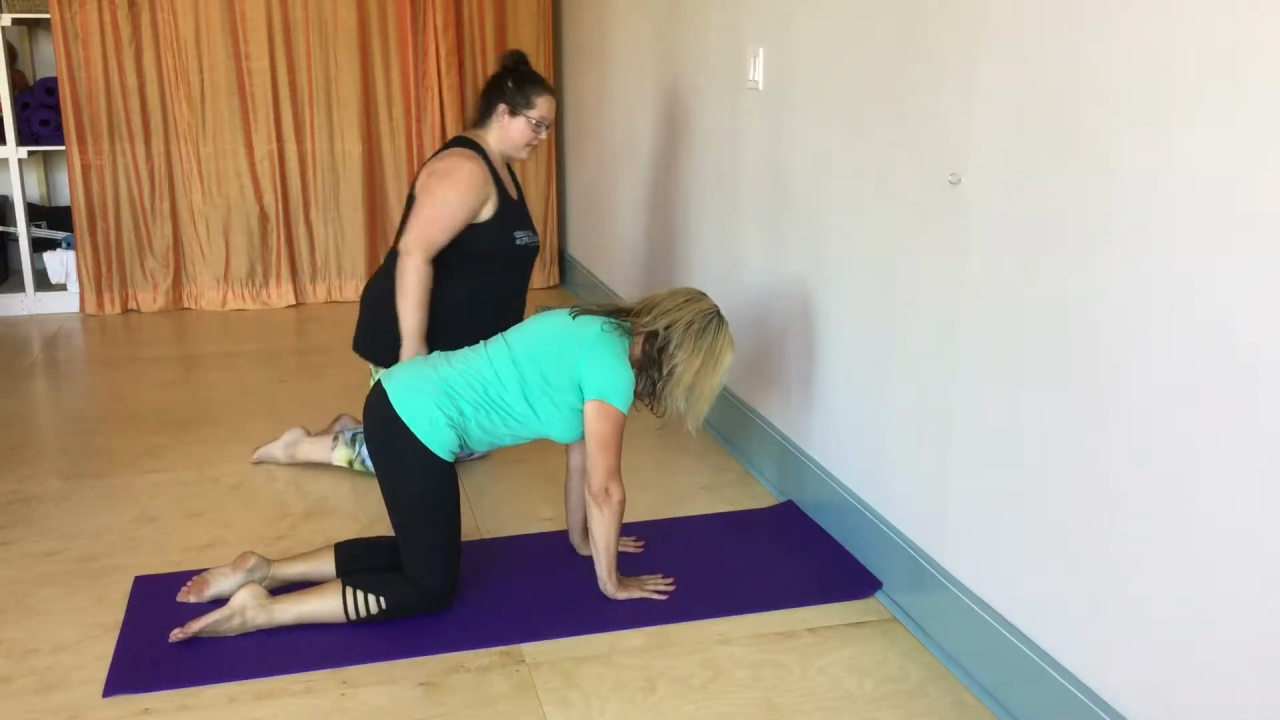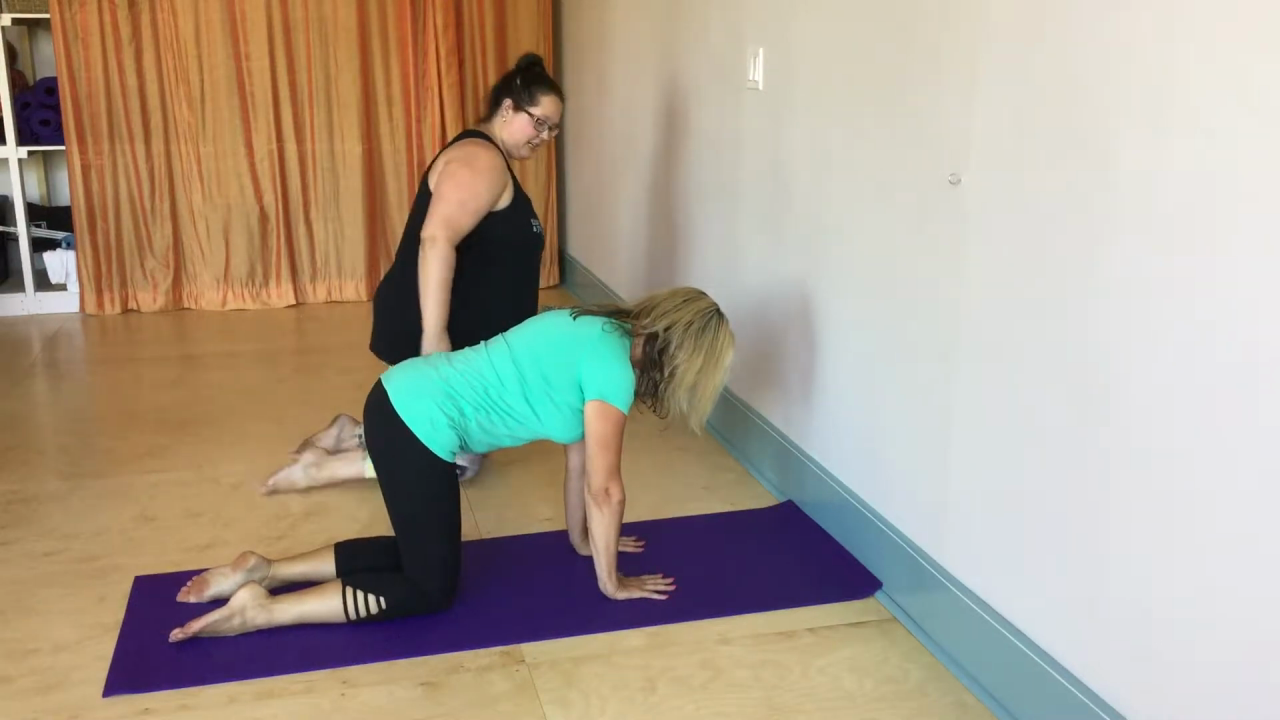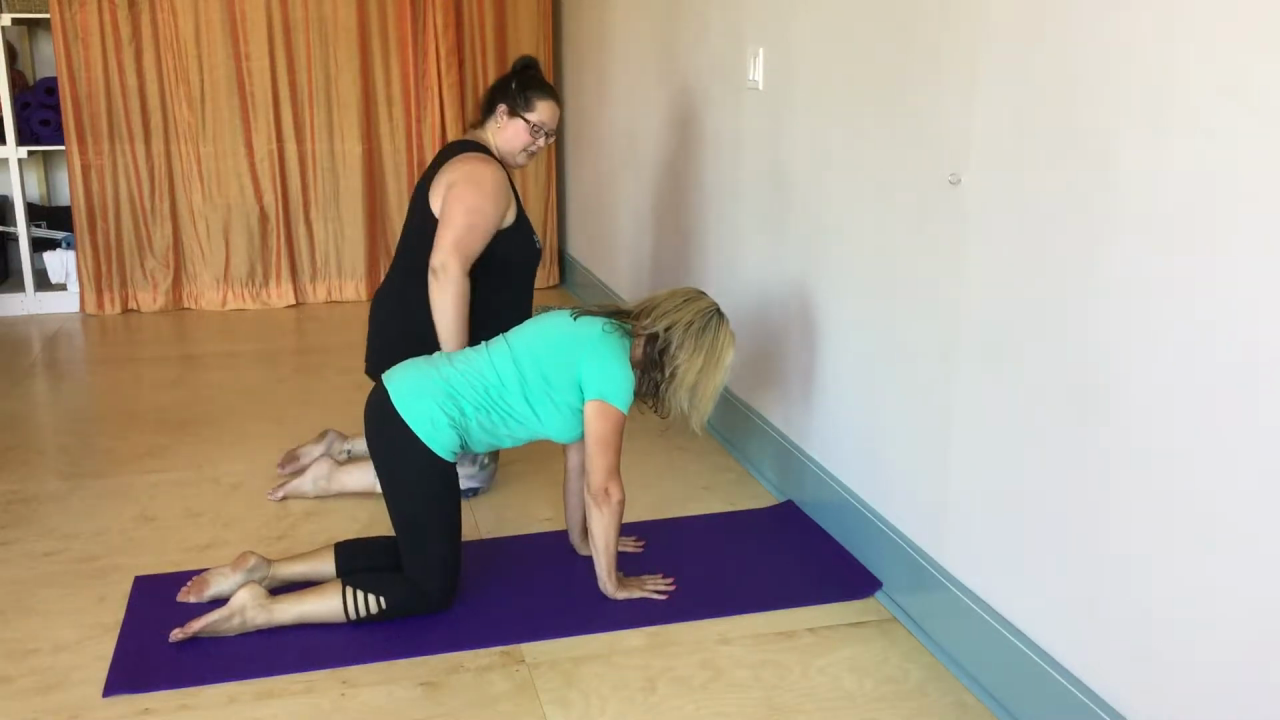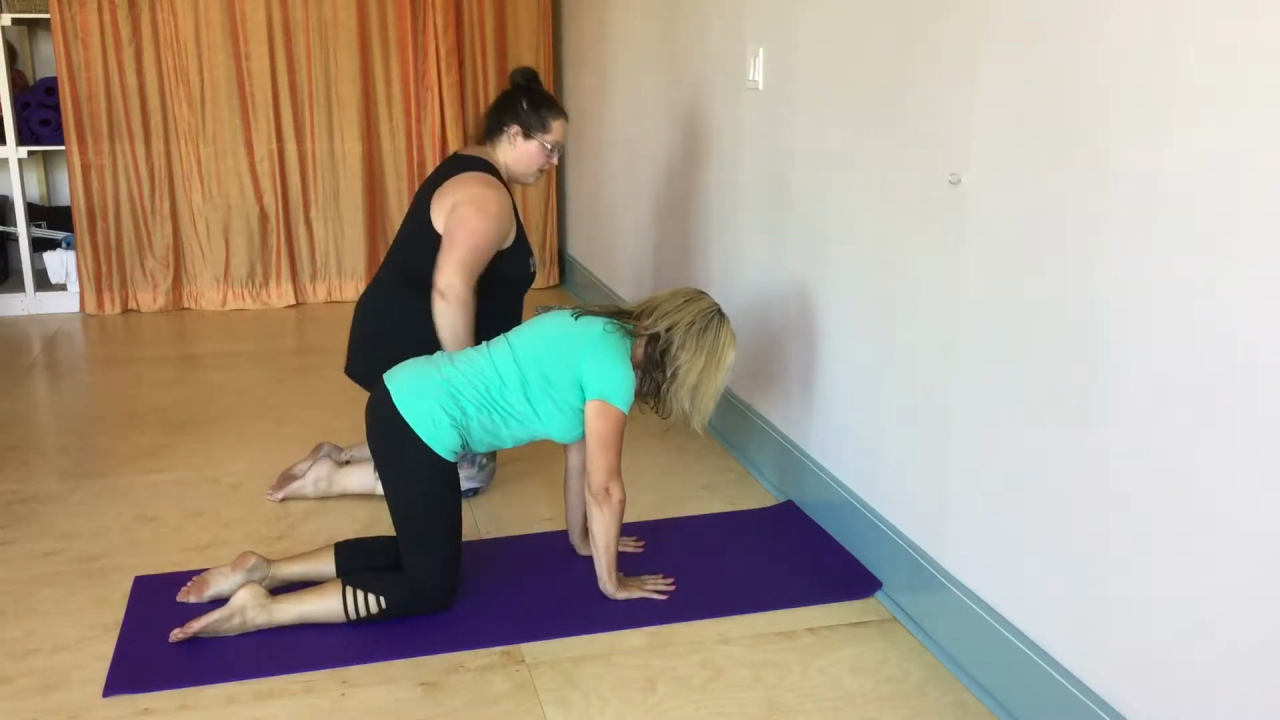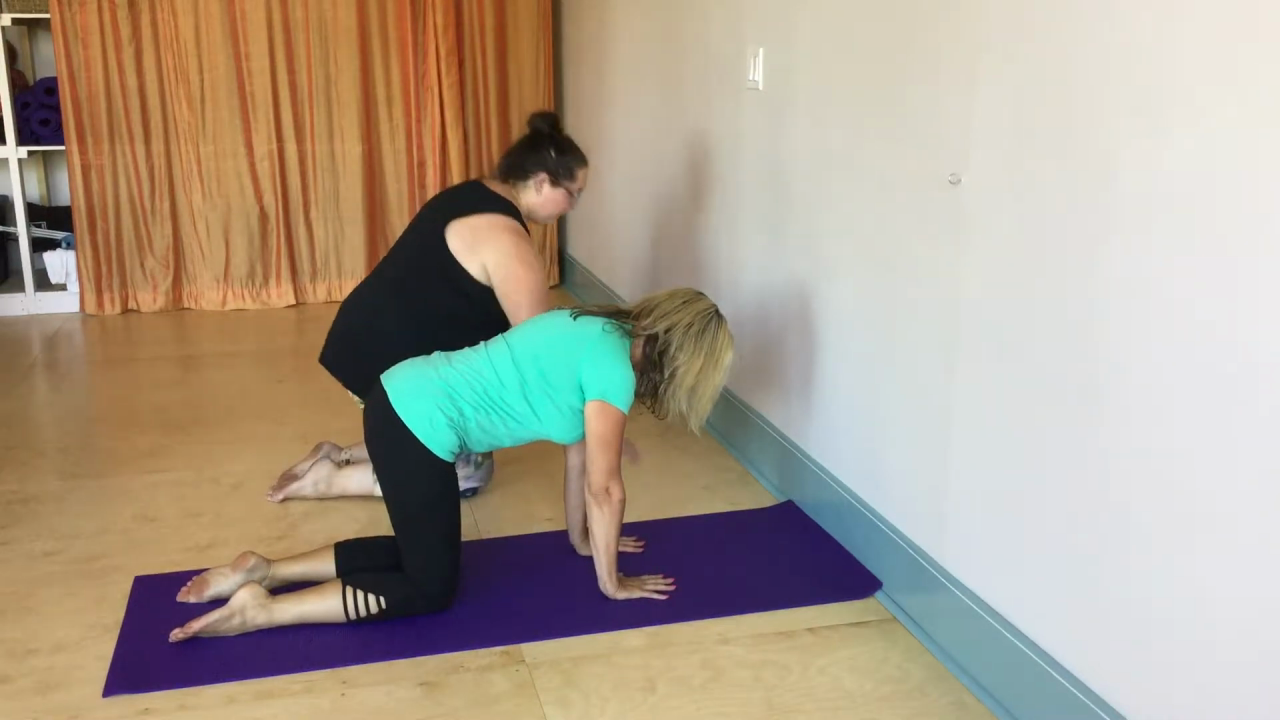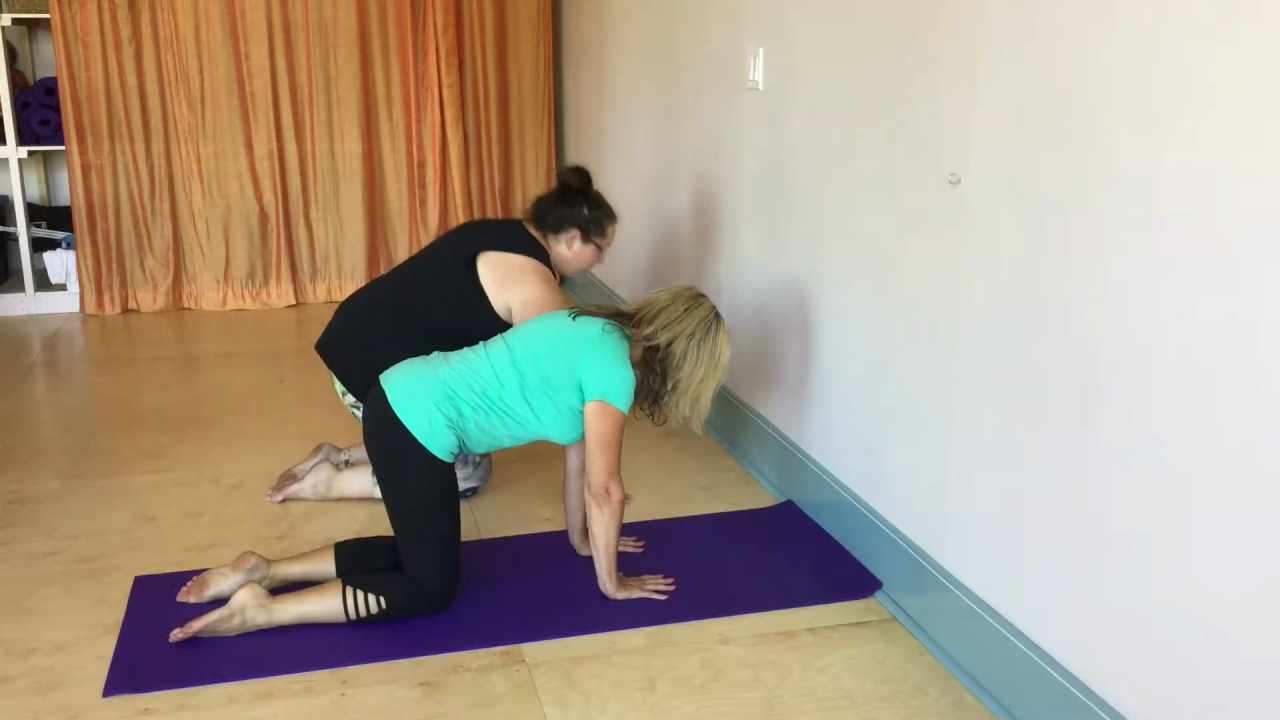
dt=0.4s
person 1, frame 1
left shoulder: (598, 333)
right shoulder: (612, 366)
left elbow: (579, 453)
right elbow: (604, 487)
left wrist: (582, 538)
right wrist: (611, 581)
left hip: (404, 400)
right hip: (416, 422)
left knee: (419, 552)
right knee: (431, 588)
left ankle: (263, 570)
right ankle: (259, 609)
person 1, frame 2
left shoulder: (601, 335)
right shoulder: (614, 366)
left elbow: (578, 454)
right elbow: (604, 488)
left wrist: (581, 538)
right wrist: (611, 581)
left hip: (404, 400)
right hip: (418, 423)
left knee: (421, 553)
right knee: (432, 589)
left ankle: (261, 571)
right ankle: (259, 611)
person 1, frame 3
left shoulder: (601, 334)
right shoulder: (614, 367)
left elbow: (579, 453)
right elbow: (604, 487)
left wrist: (582, 538)
right wrist: (611, 581)
left hip: (405, 400)
right hip: (419, 423)
left knee: (420, 552)
right knee: (431, 588)
left ankle: (263, 569)
right ankle: (259, 609)
person 1, frame 4
left shoulder: (603, 335)
right shoulder: (614, 367)
left elbow: (578, 451)
right elbow: (604, 487)
left wrist: (581, 538)
right wrist: (611, 581)
left hip: (406, 400)
right hip: (420, 423)
left knee: (421, 552)
right knee: (431, 588)
left ankle: (262, 570)
right ankle: (259, 609)
person 1, frame 5
left shoulder: (599, 333)
right shoulder: (613, 367)
left elbow: (578, 452)
right elbow: (605, 487)
left wrist: (581, 538)
right wrist: (611, 581)
left hip: (403, 400)
right hip: (417, 423)
left knee: (420, 552)
right knee: (431, 587)
left ankle: (262, 570)
right ankle: (259, 609)
person 1, frame 6
left shoulder: (599, 336)
right shoulder: (614, 367)
left elbow: (577, 451)
right elbow: (604, 487)
left wrist: (582, 538)
right wrist: (611, 581)
left hip: (402, 400)
right hip: (417, 424)
left knee: (420, 552)
right knee: (432, 587)
left ankle: (262, 570)
right ankle: (259, 610)
person 2, frame 1
left shoulder: (499, 169)
right shoulder: (464, 169)
right elbow: (413, 252)
right wrist: (412, 347)
left hip: (463, 345)
right hip: (415, 343)
left ankle: (356, 430)
person 2, frame 2
left shoulder: (488, 159)
right shoulder: (480, 159)
right elbow: (436, 239)
right wrist: (434, 335)
left hip: (464, 336)
right hip: (442, 339)
right knee: (457, 458)
left ankle: (352, 432)
person 2, frame 3
left shoulder: (469, 159)
right shoulder: (483, 176)
right elbow: (447, 267)
left hip: (418, 338)
right hip: (427, 348)
right knee: (471, 472)
left ankle: (340, 447)
person 2, frame 4
left shoulder: (467, 167)
right shoulder: (485, 195)
right elbow: (450, 287)
left hip: (402, 342)
right hip: (412, 355)
right knee: (470, 473)
left ankle: (337, 456)
person 2, frame 5
left shoulder: (473, 196)
right shoulder: (507, 242)
left hip: (369, 343)
right hip: (396, 367)
right knee: (469, 474)
left ankle: (331, 457)
right ankle: (328, 476)
person 2, frame 6
left shoulder: (508, 237)
right shoulder: (533, 282)
left hip: (364, 343)
right hip: (378, 367)
right knee: (467, 472)
left ankle: (336, 457)
right ankle: (329, 481)
